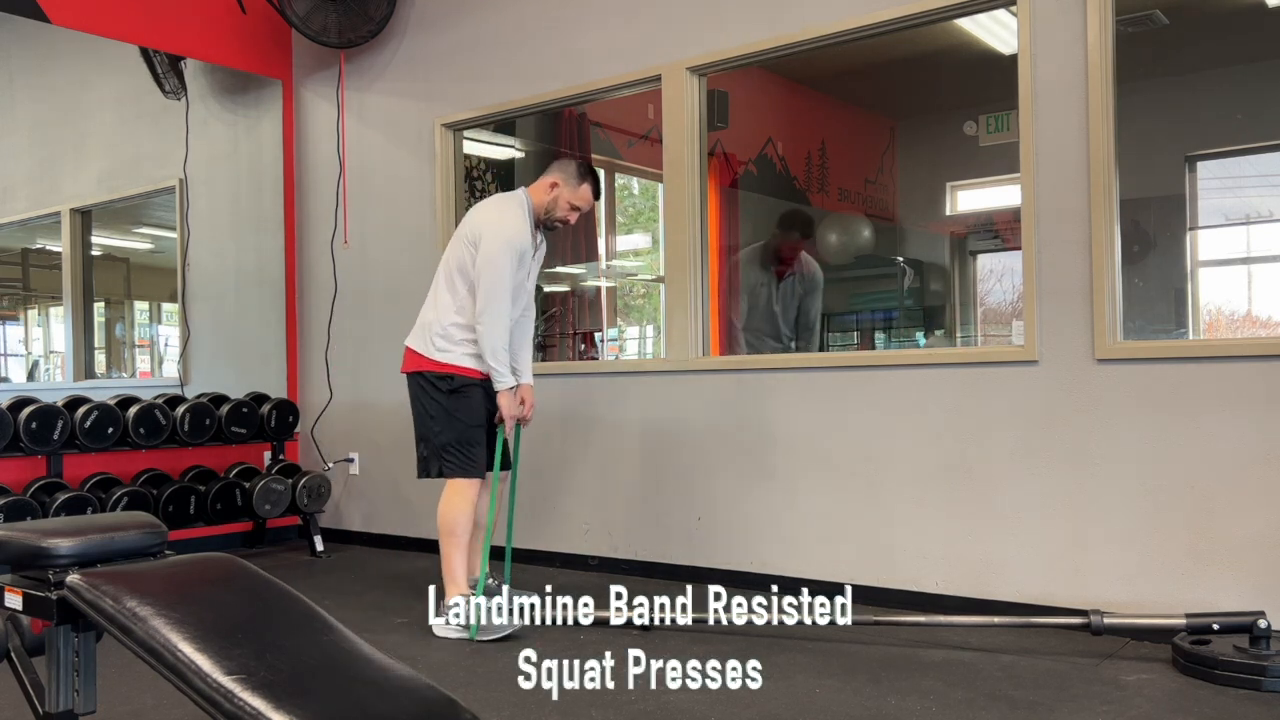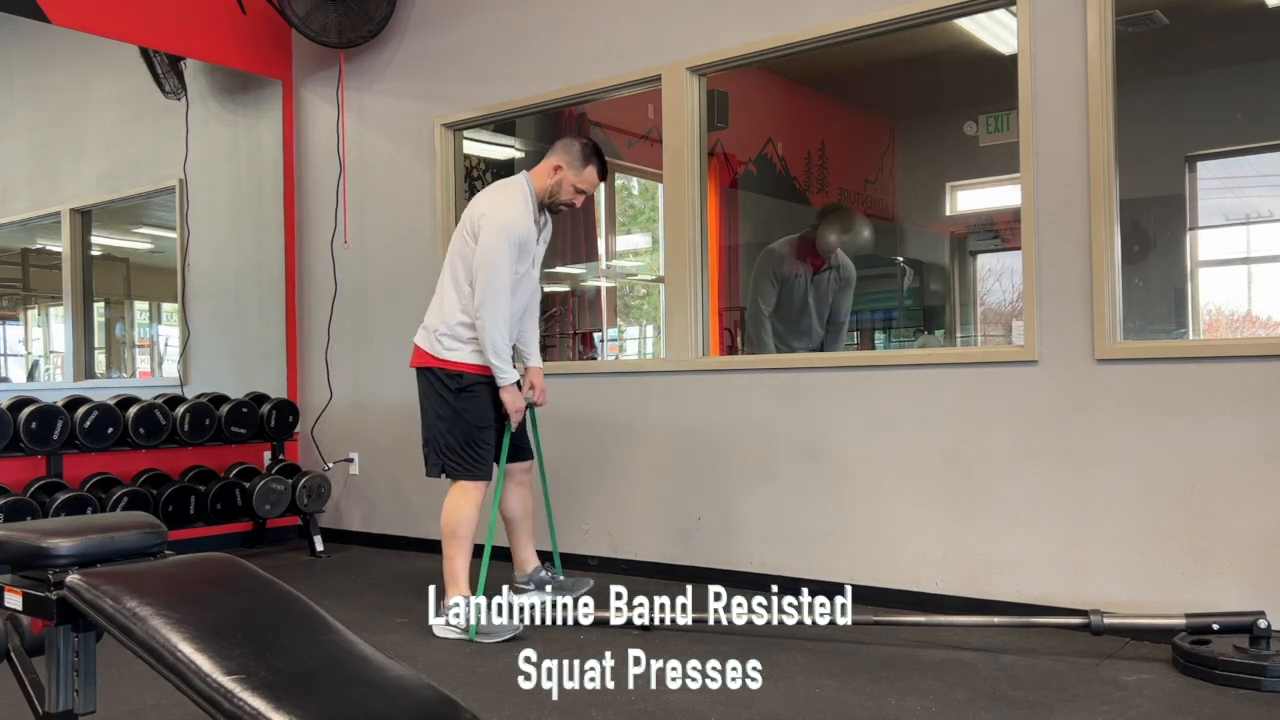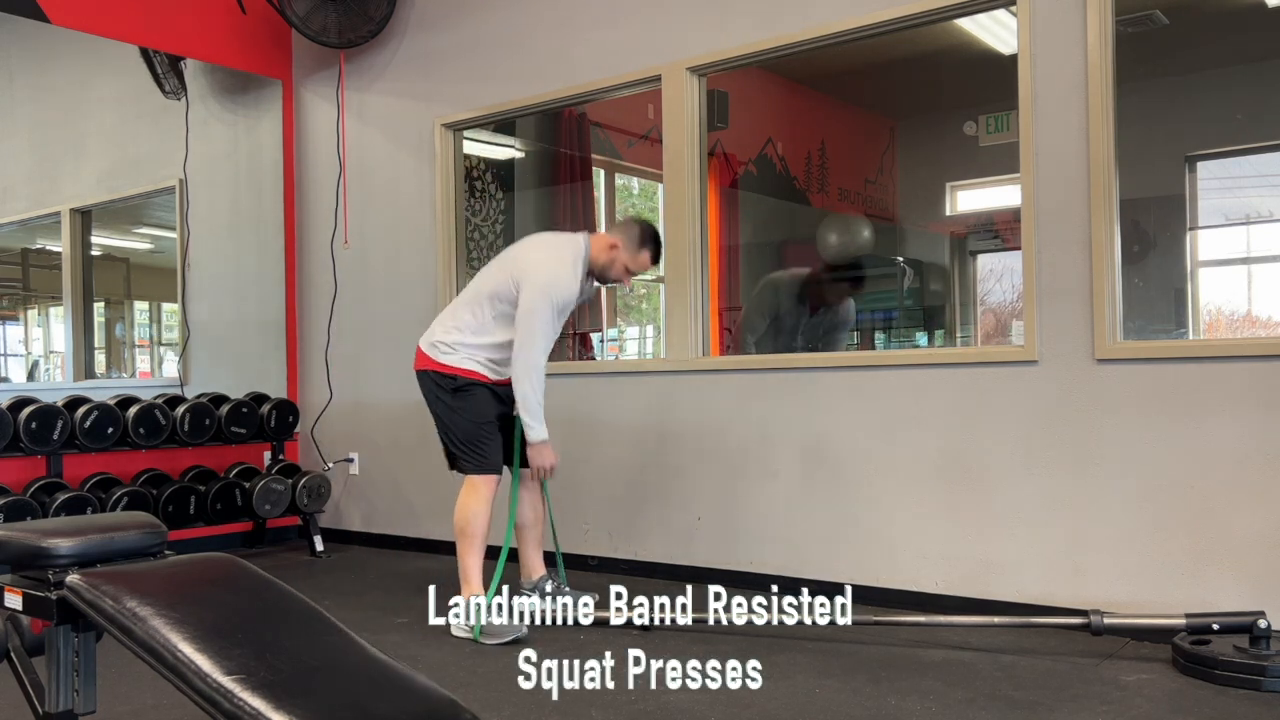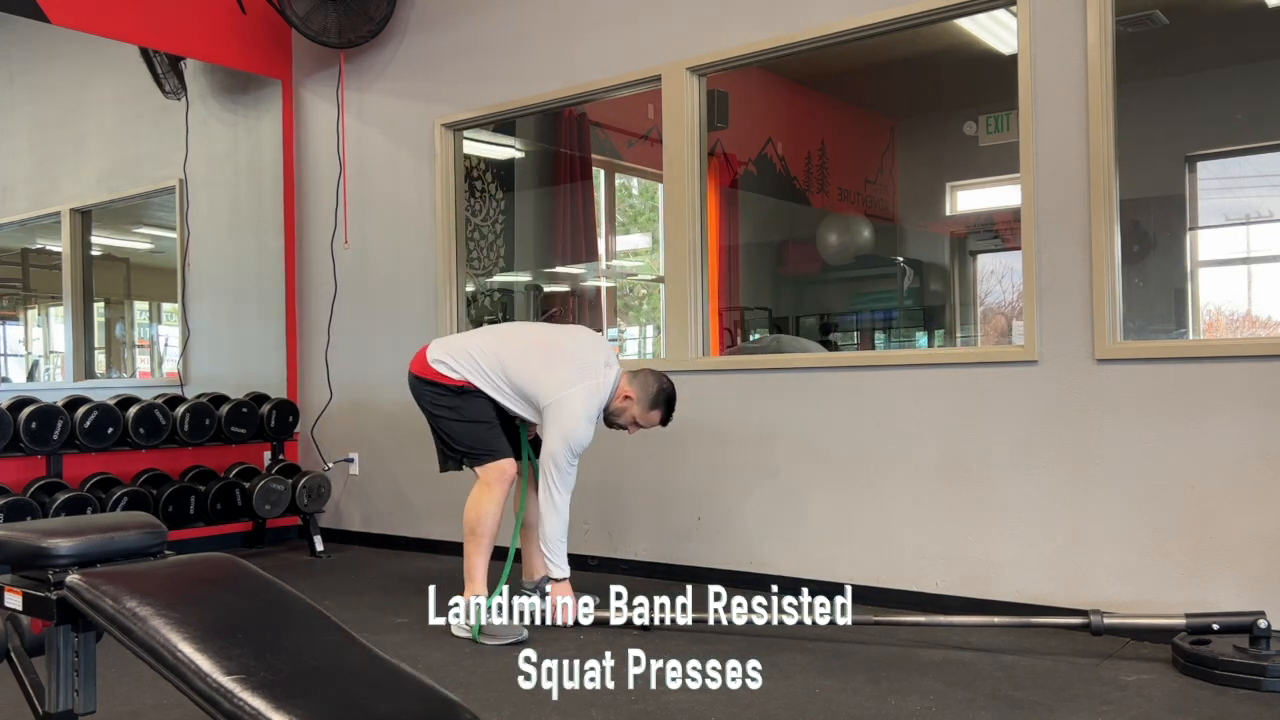
dt=0.5s
person 1, frame 1
left shoulder: (536, 237)
right shoulder: (503, 222)
left elbow: (520, 312)
right elbow: (490, 314)
left wrist: (523, 379)
right wrist: (504, 386)
left hip: (473, 365)
right hip: (442, 361)
left knee: (487, 473)
right knee: (465, 476)
left ankle: (477, 581)
right ankle: (455, 605)
person 1, frame 2
left shoulder: (541, 217)
right shoulder: (504, 212)
right elbow: (489, 307)
left wrist: (532, 363)
right wrist: (506, 381)
left hip: (490, 361)
right hip: (456, 361)
left knee: (517, 466)
right knee: (471, 478)
left ankle: (530, 574)
right ankle: (455, 608)
person 1, frame 3
left shoulder: (583, 271)
right shoulder: (553, 271)
right elbow: (527, 357)
left wrist: (533, 406)
right wrist: (538, 436)
left hip: (494, 368)
right hip: (451, 363)
left knee: (528, 473)
right knee: (484, 475)
left ankle: (536, 582)
right ankle: (471, 605)
person 1, frame 4
left shoulder: (605, 356)
right shoulder: (576, 410)
right elbow: (555, 495)
right wrist: (560, 577)
left hip: (470, 369)
right hip: (442, 375)
left knee: (536, 466)
right knee: (500, 471)
left ankle: (535, 584)
right ankle: (473, 608)
